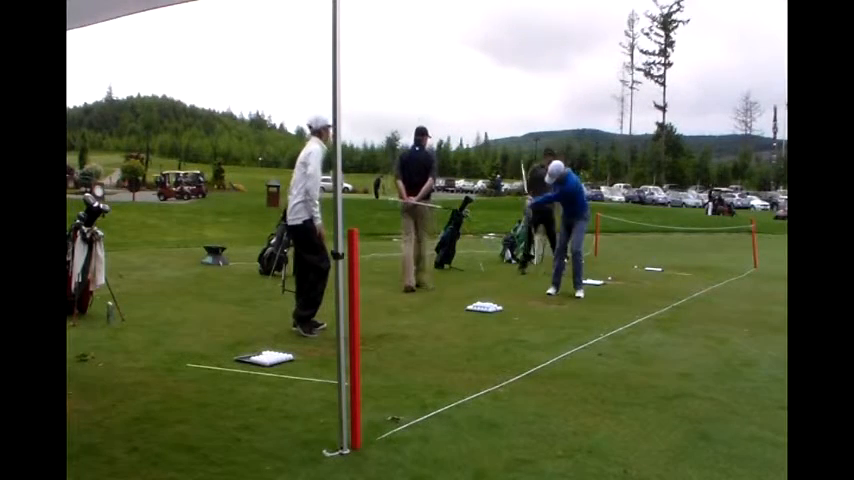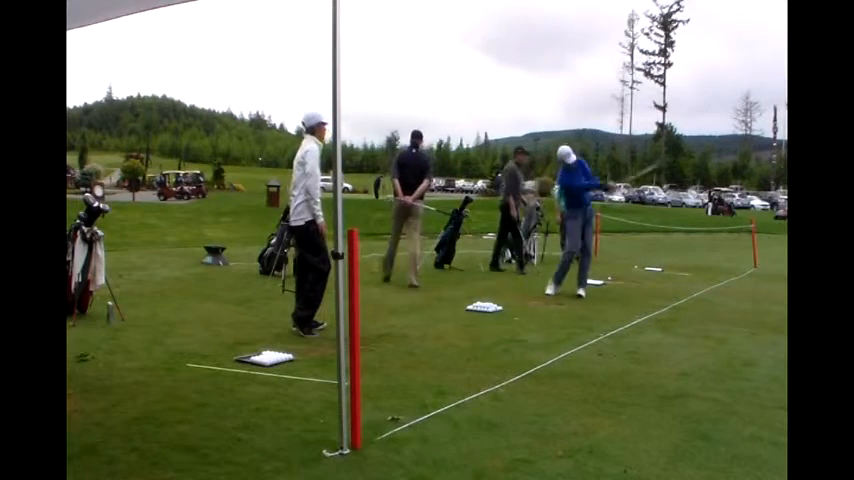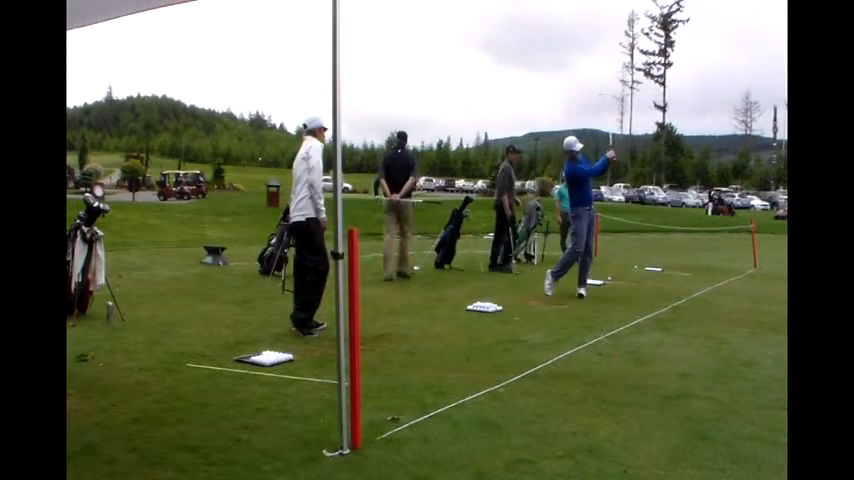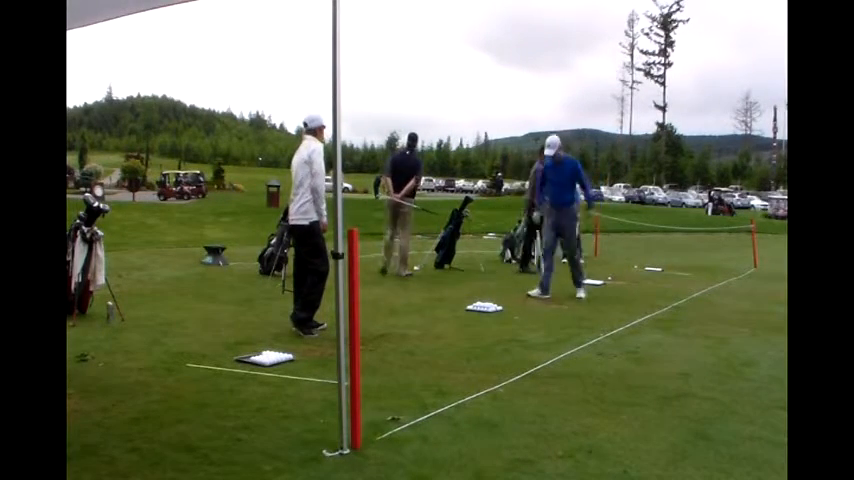
dt=0.7s
person 1, frame 1
left shoulder: (309, 149)
right shoulder: (315, 150)
right elbow: (311, 187)
right wrist: (317, 220)
left hip: (295, 217)
right hip: (304, 217)
left knee: (305, 267)
right knee: (320, 265)
left ankle: (303, 317)
right ankle: (303, 317)
person 1, frame 2
left shoulder: (305, 148)
right shoulder: (312, 149)
right elbow: (311, 186)
right wrist: (319, 217)
left hip: (298, 217)
right hip: (307, 218)
left knee: (306, 267)
right knee: (320, 266)
left ankle: (303, 317)
right ankle: (302, 318)
person 1, frame 3
left shoulder: (303, 150)
right shoulder: (314, 146)
right elbow: (314, 181)
right wrist: (322, 214)
left hip: (298, 216)
right hip: (308, 216)
left knee: (304, 267)
right knee: (318, 266)
left ankle: (302, 317)
right ankle: (302, 318)
person 1, frame 4
left shoulder: (299, 151)
right shoulder: (315, 148)
left elbow: (302, 185)
right elbow: (317, 185)
right wrist: (323, 216)
left hip: (296, 218)
right hip: (308, 218)
left knee: (303, 268)
right knee: (318, 268)
left ankle: (302, 317)
right ankle: (302, 318)
person 2, frame 1
left shoulder: (570, 185)
right shoulder: (560, 176)
left elbow: (551, 198)
right elbow: (553, 195)
left wrist: (533, 203)
right wrist: (535, 200)
left hip: (580, 217)
right hip: (566, 215)
left knee: (575, 249)
right knee: (560, 249)
left ankle: (579, 287)
right ankle: (555, 285)
person 2, frame 2
left shoulder: (580, 163)
right shoulder: (564, 177)
left elbow: (591, 180)
right elbow: (584, 186)
left wrist: (604, 186)
right wrist: (604, 185)
left hip: (588, 211)
right hip: (573, 213)
left knee: (587, 250)
right knee: (571, 250)
left ankle: (581, 285)
right ankle: (555, 282)
person 2, frame 3
left shoulder: (581, 158)
right shoulder: (570, 168)
left elbow: (594, 171)
right elbow: (592, 171)
left wrist: (608, 160)
right wrist: (606, 158)
left hip: (589, 209)
right hip: (578, 211)
left knee: (588, 250)
right knee: (577, 248)
left ankle: (582, 285)
right ankle: (553, 275)
person 2, frame 4
left shoulder: (573, 163)
right shoulder: (546, 165)
left elbow: (584, 185)
right elbow: (540, 188)
left wrist: (590, 205)
right wrist: (538, 208)
left hip: (568, 211)
right hip: (551, 212)
left knee: (572, 251)
right knee: (547, 249)
left ankle: (579, 286)
right ankle: (543, 289)
person 3, frame 1
left shoulder: (403, 156)
right shoulder: (429, 157)
left elbow: (398, 179)
right elbow: (431, 180)
left wrist: (406, 197)
right wrist: (417, 198)
left hip: (406, 203)
right hip: (422, 202)
left knee: (408, 241)
right knee: (421, 240)
left ankle: (409, 282)
right ankle: (420, 279)
person 3, frame 2
left shoulder: (400, 156)
right shoulder: (425, 160)
left elbow: (395, 178)
right elbow: (426, 182)
left wrist: (401, 196)
right wrist: (412, 198)
left hip: (399, 201)
right hip: (416, 202)
left knee: (394, 237)
right knee: (414, 239)
left ankle: (387, 272)
right ankle: (413, 279)
person 3, frame 3
left shoulder: (387, 157)
right shoulder: (410, 158)
left elbow: (382, 179)
right elbow: (412, 179)
left wrist: (389, 195)
right wrist: (400, 195)
left hip: (389, 200)
right hip: (405, 200)
left knee: (389, 235)
right knee: (405, 235)
left ankle: (389, 272)
right ankle: (402, 269)
person 3, frame 4
left shoulder: (395, 157)
right shoulder: (417, 161)
left elbow: (387, 176)
right elbow: (414, 181)
left wrist: (392, 193)
right wrist: (401, 195)
left hip: (392, 198)
right hip: (407, 199)
left knee: (391, 231)
right knee: (404, 234)
left ankle: (385, 263)
right ankle: (402, 269)
person 4, frame 1
right shoulder: (535, 170)
right elbow: (527, 189)
right wrist: (528, 206)
left hip: (548, 208)
right hip: (535, 208)
left knee: (553, 237)
right knee: (530, 236)
right ankle: (523, 265)
person 4, frame 2
left shoulder: (516, 168)
right shoulder: (511, 168)
right elbow: (507, 190)
left wrist: (522, 199)
right wrist: (512, 208)
left hip: (511, 206)
right hip: (509, 206)
left knee: (502, 236)
right knee: (517, 236)
left ankle: (494, 264)
right ankle: (520, 265)
person 4, frame 3
left shoulder: (509, 167)
right shoulder: (506, 168)
right elbow: (502, 190)
left wrist: (514, 198)
right wrist: (507, 207)
left hip: (507, 205)
right hip: (503, 206)
left knee: (509, 235)
right knee: (502, 235)
left ankle: (503, 263)
right ankle: (498, 264)
person 4, frame 4
left shoulder: (540, 168)
right shoulder: (538, 169)
right elbow: (534, 191)
left hip: (536, 206)
right hip: (536, 206)
left knee: (531, 235)
